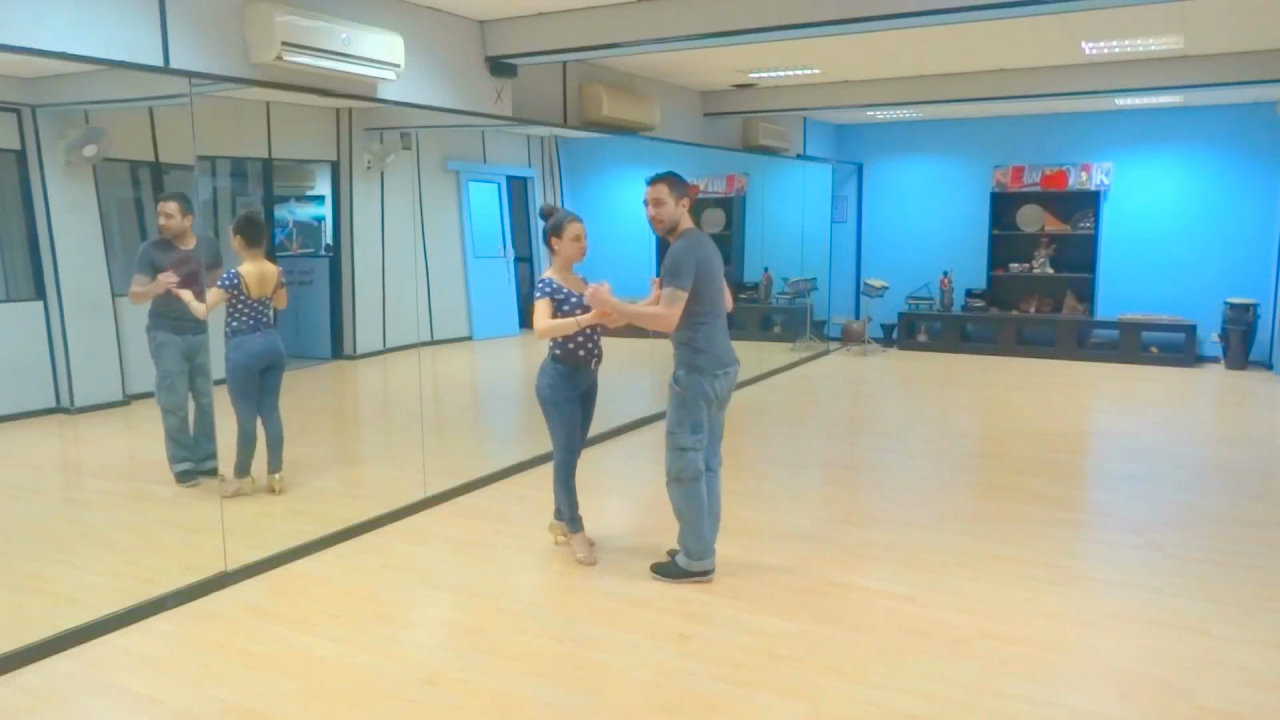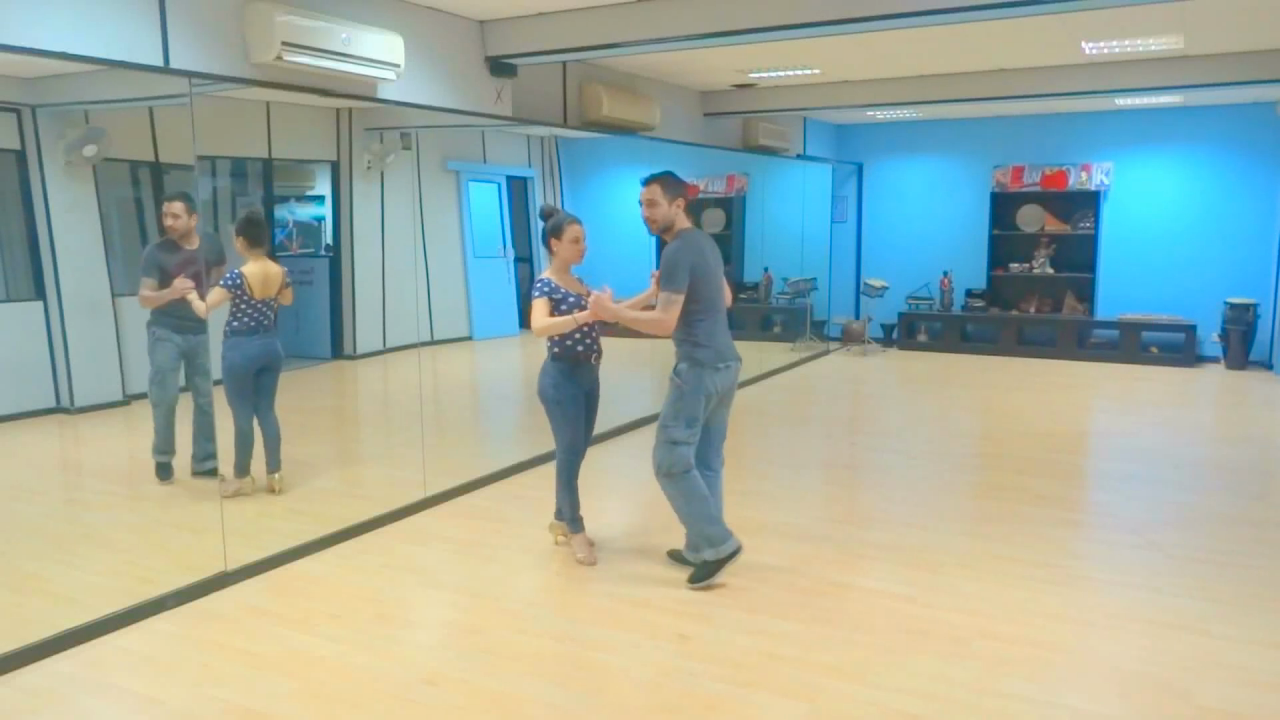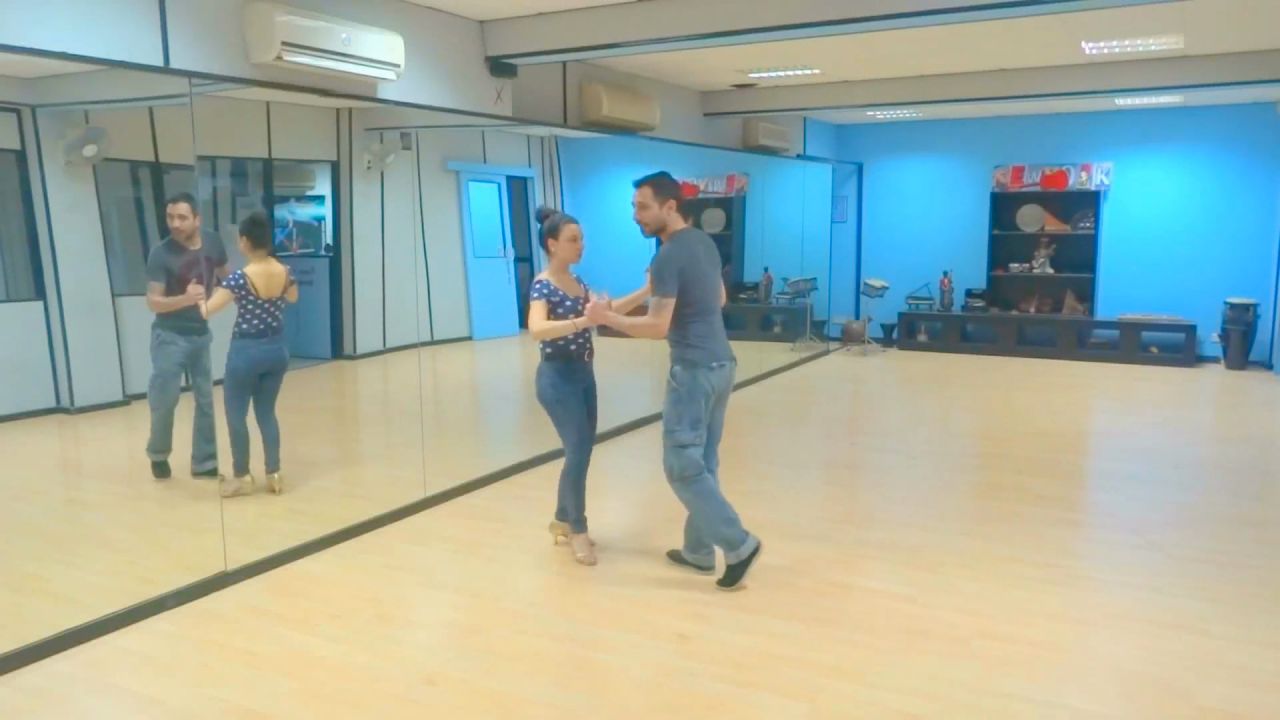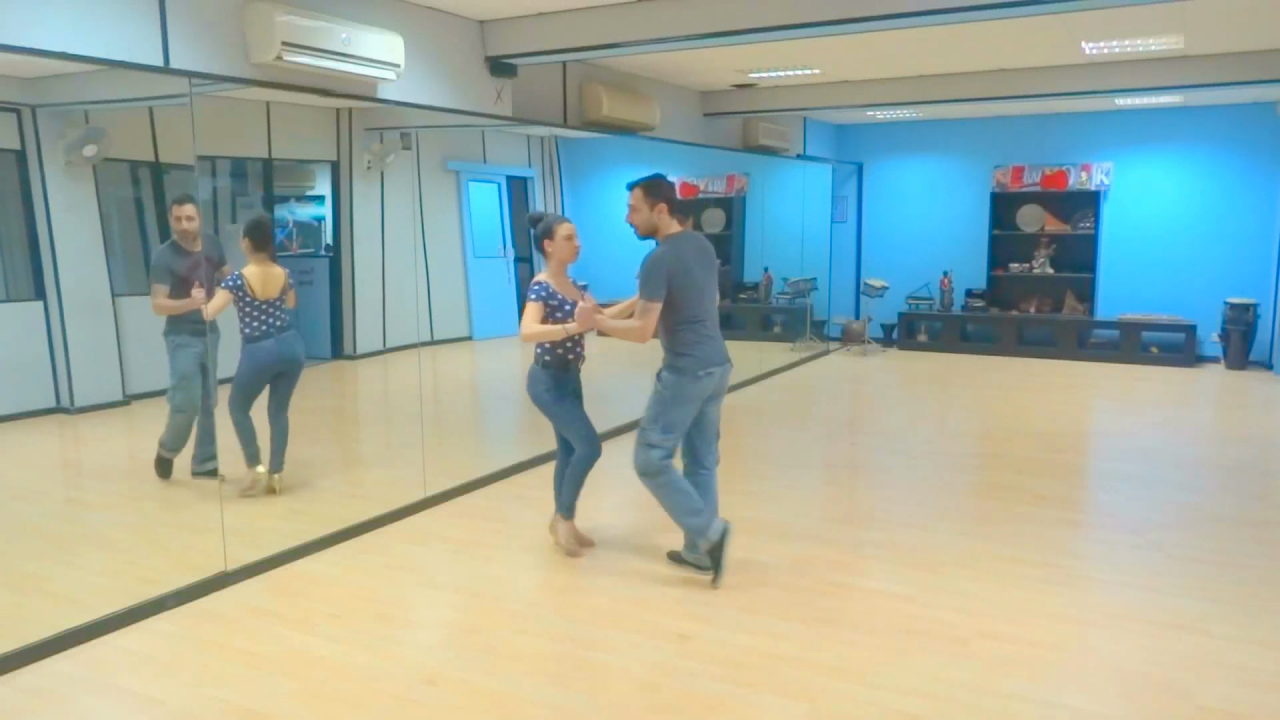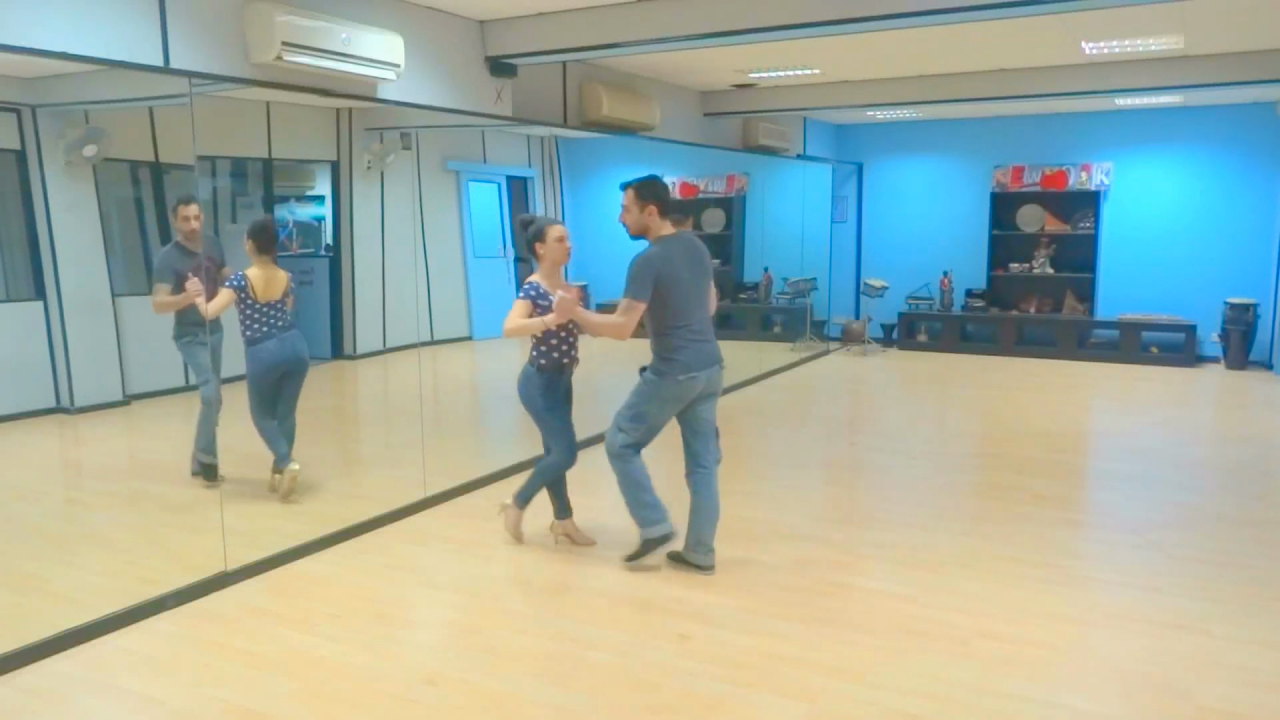
dt=0.2s
person 1, frame 1
left shoulder: (682, 251)
right shoulder: (704, 244)
left elbow: (667, 319)
right elbow: (727, 303)
left wrist: (611, 304)
left hip: (699, 372)
right hip: (722, 366)
left knee: (683, 466)
right knee: (705, 462)
left ankle: (694, 559)
right ankle: (697, 551)
person 1, frame 2
left shoulder: (677, 252)
right shoulder: (704, 243)
left elbow: (665, 322)
left wrist: (610, 310)
left hip: (699, 368)
right hip: (725, 363)
left knee: (671, 460)
right knee: (706, 461)
left ankle: (718, 542)
right ankle: (699, 550)
person 1, frame 3
left shoulder: (668, 256)
right shoulder: (703, 243)
left elbow: (657, 327)
left wrist: (606, 317)
left hip: (695, 369)
right hip: (721, 363)
left knee: (683, 464)
right knee: (702, 461)
left ankle: (737, 544)
right ankle: (699, 550)
person 1, frame 4
left shoulder: (658, 260)
right shoulder: (702, 245)
left elbow: (641, 331)
left wrist: (596, 321)
left hip: (686, 373)
right hip: (717, 366)
left knee: (652, 460)
right knee: (702, 460)
left ankle: (709, 528)
right ankle: (699, 549)
person 1, frame 5
left shoulder: (648, 261)
right shoulder: (698, 248)
left elbow: (621, 328)
left wrist: (574, 312)
left hip: (672, 374)
right hip: (710, 369)
left knee: (620, 444)
right knee: (703, 461)
left ankle: (655, 526)
right ankle: (700, 551)
person 2, frame 1
left shoulder: (581, 281)
right shoulder: (547, 285)
left elbow: (611, 318)
right elbow: (542, 327)
right wrist: (588, 318)
left hip: (586, 377)
right hip: (559, 378)
left knee: (571, 452)
right knee: (566, 454)
left ankle: (560, 520)
right ankle: (573, 530)
person 2, frame 2
left shoulder: (578, 282)
right shoulder: (545, 285)
right elbow: (538, 326)
left wrist: (652, 294)
right wrist: (584, 316)
left hip: (588, 376)
right hip: (561, 377)
left knee: (577, 452)
right knee: (570, 454)
left ankle: (562, 521)
right ankle: (575, 531)
person 2, frame 3
left shoulder: (576, 281)
right shoulder: (543, 286)
left elbow: (610, 310)
right elbow: (536, 329)
left wrist: (647, 290)
right wrist: (581, 321)
left hip: (582, 374)
right hip: (557, 378)
left knee: (580, 452)
right knee: (579, 452)
left ankle: (563, 520)
right ankle: (578, 531)
person 2, frame 4
left shoulder: (572, 285)
right shoulder: (541, 287)
left elbow: (599, 318)
right elbow: (527, 332)
left wrist: (637, 300)
right wrist: (574, 327)
left hip: (567, 378)
right hip: (548, 380)
left knee: (570, 451)
right knee: (589, 446)
left ankle: (564, 518)
right ankle: (564, 519)
person 2, frame 5
left shoulder: (564, 286)
right shoulder: (533, 289)
right elbow: (510, 328)
right wrist: (552, 319)
left hip: (562, 380)
right hip: (541, 382)
left knee: (558, 452)
right knee: (565, 454)
left ankle: (563, 520)
right ankle: (516, 505)
person 3, frame 1
left shoulder: (209, 247)
right shoulder: (151, 251)
left elbow: (217, 283)
right elbow: (134, 295)
right wrist: (155, 287)
left hip: (198, 333)
right hip: (166, 335)
left knee: (204, 399)
right knee: (173, 401)
left ankle: (204, 461)
right ankle: (181, 464)
person 3, frame 2
left shoulder: (211, 245)
right shoulder: (156, 253)
left elbow: (222, 278)
right elbow: (144, 298)
right wrist: (172, 292)
left hip: (198, 334)
right hip: (165, 333)
left knee: (204, 400)
right knee: (164, 397)
left ankle: (204, 461)
right ankle: (163, 456)
person 3, frame 3
left shoulder: (213, 243)
right shoulder: (160, 254)
left elbow: (225, 276)
right elbow: (153, 302)
right wrist: (185, 299)
left hip: (201, 335)
right hip: (169, 336)
left knee: (205, 401)
right knee: (163, 400)
left ankle: (204, 462)
right ankle: (158, 454)
person 3, frame 4
left shoulder: (212, 244)
right shoulder: (164, 257)
left elbow: (225, 278)
right elbow: (158, 305)
right wrist: (190, 303)
left hip: (209, 334)
right hip: (181, 336)
left knee: (207, 400)
right knee: (186, 402)
left ankle: (203, 462)
right ankle: (167, 450)
person 3, frame 5
left shoulder: (213, 245)
right shoulder: (168, 257)
right elbow: (158, 305)
right wrist: (187, 297)
left hip: (215, 332)
right hip: (191, 337)
left knee: (211, 396)
right knee: (212, 394)
left ankle: (202, 460)
right ankle: (205, 456)
person 4, frame 1
left shoulder: (233, 277)
right shoulder: (276, 272)
left elbow: (202, 312)
left wrist: (187, 296)
left hip: (244, 349)
right hip: (273, 344)
left knee: (246, 416)
right knee: (270, 411)
left ankle: (242, 477)
right ankle: (275, 474)
person 4, frame 2
left shoulder: (237, 277)
right shoulder: (281, 273)
left elbow: (203, 310)
left wrist: (191, 294)
left hip: (240, 349)
right hip: (271, 346)
left knee: (242, 415)
right knee: (266, 411)
left ankle: (242, 477)
right ankle: (274, 474)
person 4, frame 3
left shoulder: (240, 278)
right shoulder: (285, 272)
left elbow: (206, 311)
left hip: (247, 351)
right hip: (277, 348)
left knee: (235, 413)
right knee: (266, 411)
left ankle: (242, 477)
right ankle: (274, 474)
person 4, frame 4
left shoulder: (238, 279)
right shoulder: (284, 275)
left elbow: (209, 314)
left hip: (259, 352)
right hip: (291, 345)
left knee: (238, 407)
right knee: (279, 411)
left ankle: (256, 467)
right ankle: (275, 474)
person 4, frame 5
left shoulder: (241, 280)
right shoulder: (287, 279)
left elbow: (209, 312)
left wrist: (197, 296)
left hip: (262, 354)
right hip: (295, 347)
left knee: (262, 416)
right knee: (286, 414)
left ankle: (290, 465)
right ankle: (278, 473)
